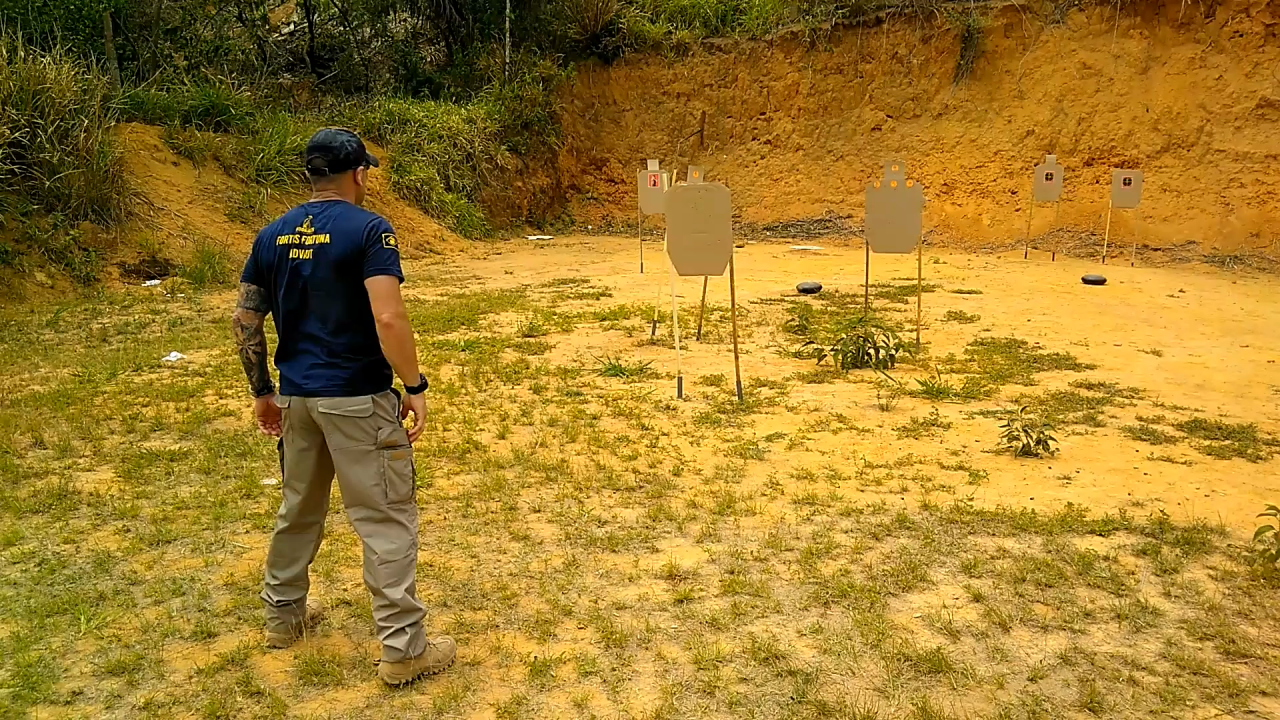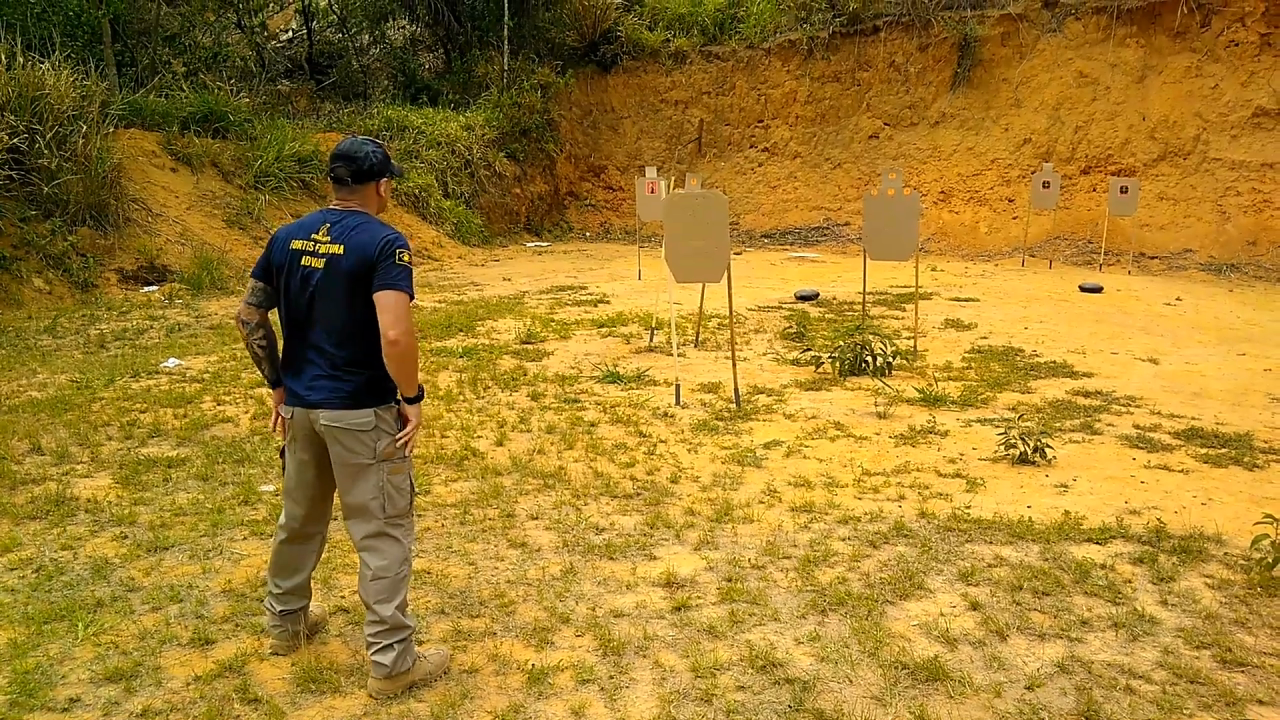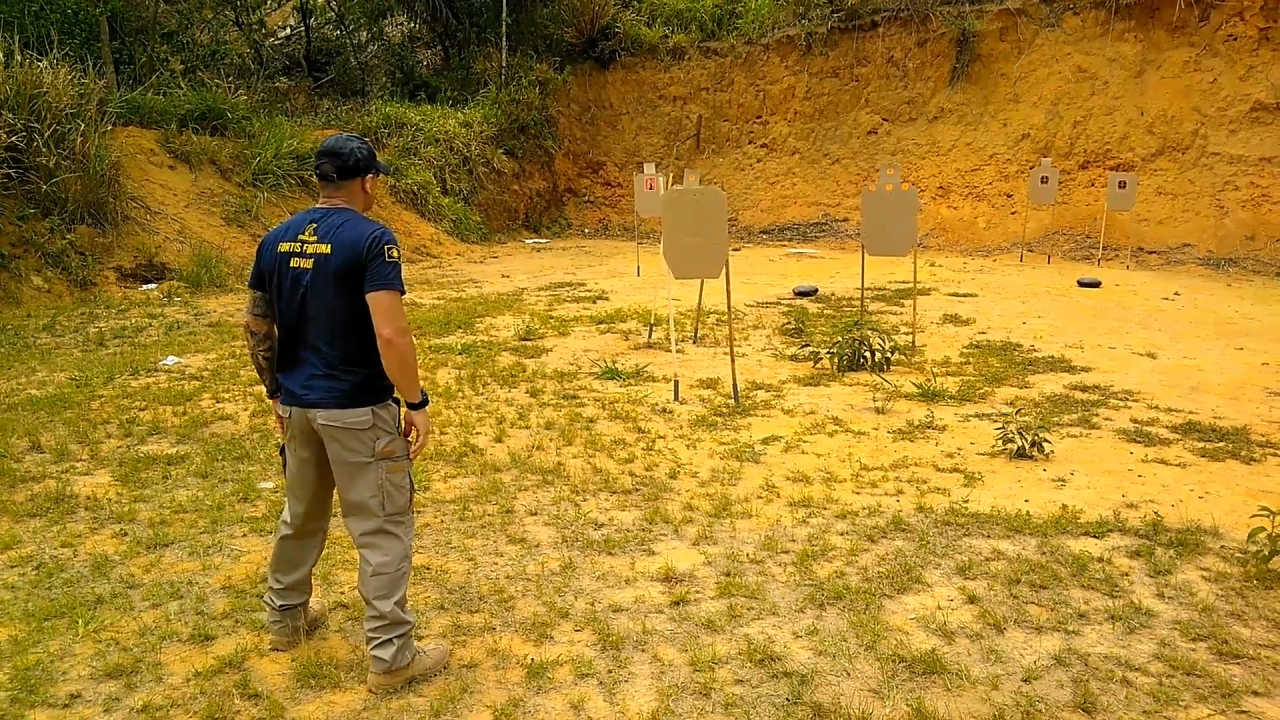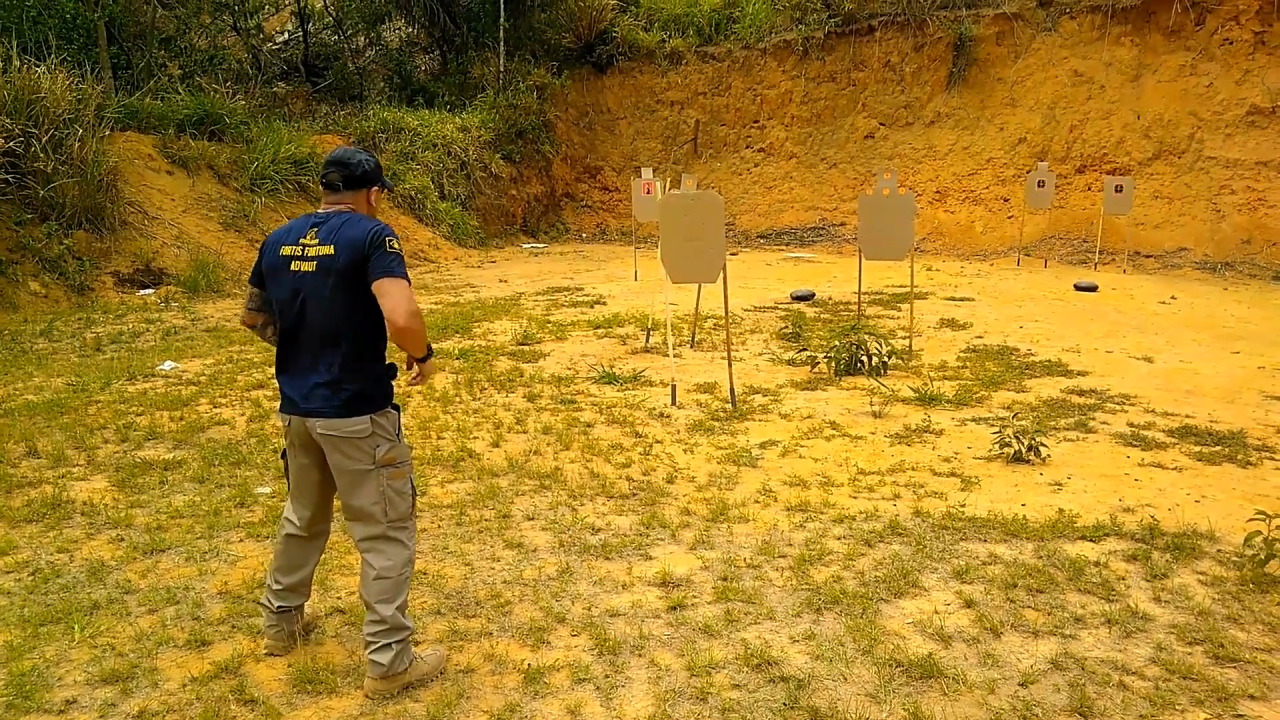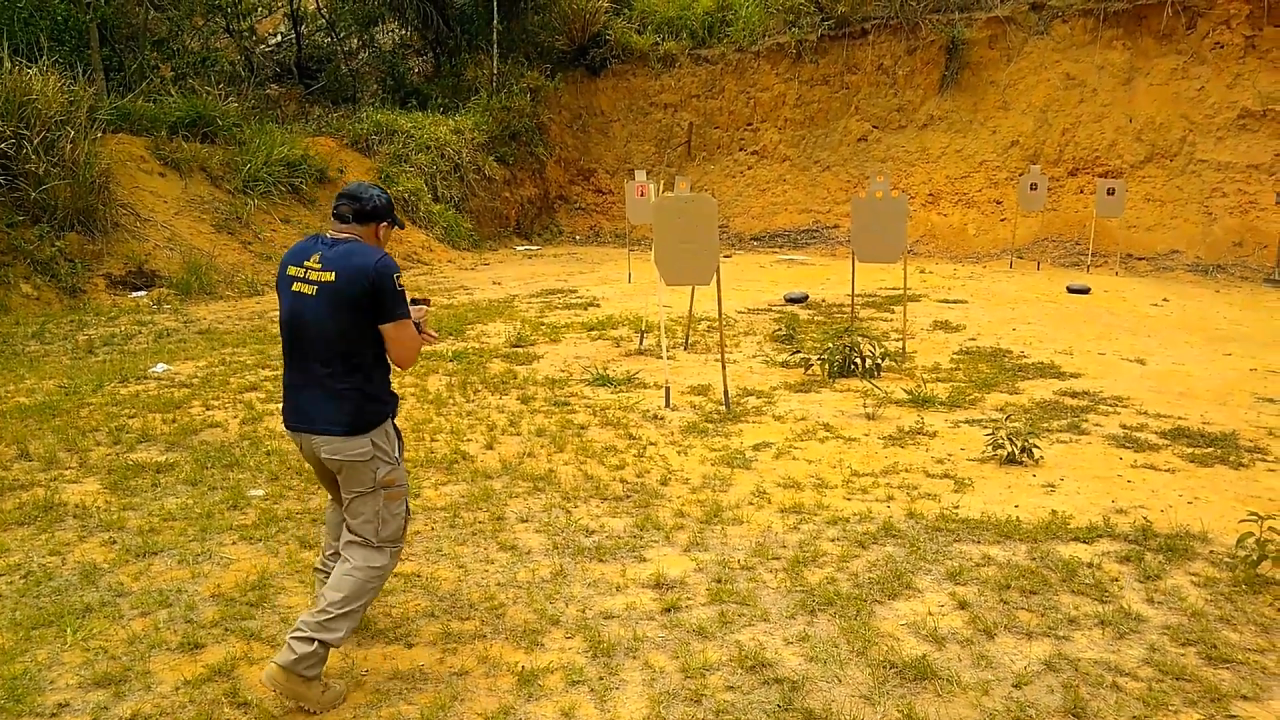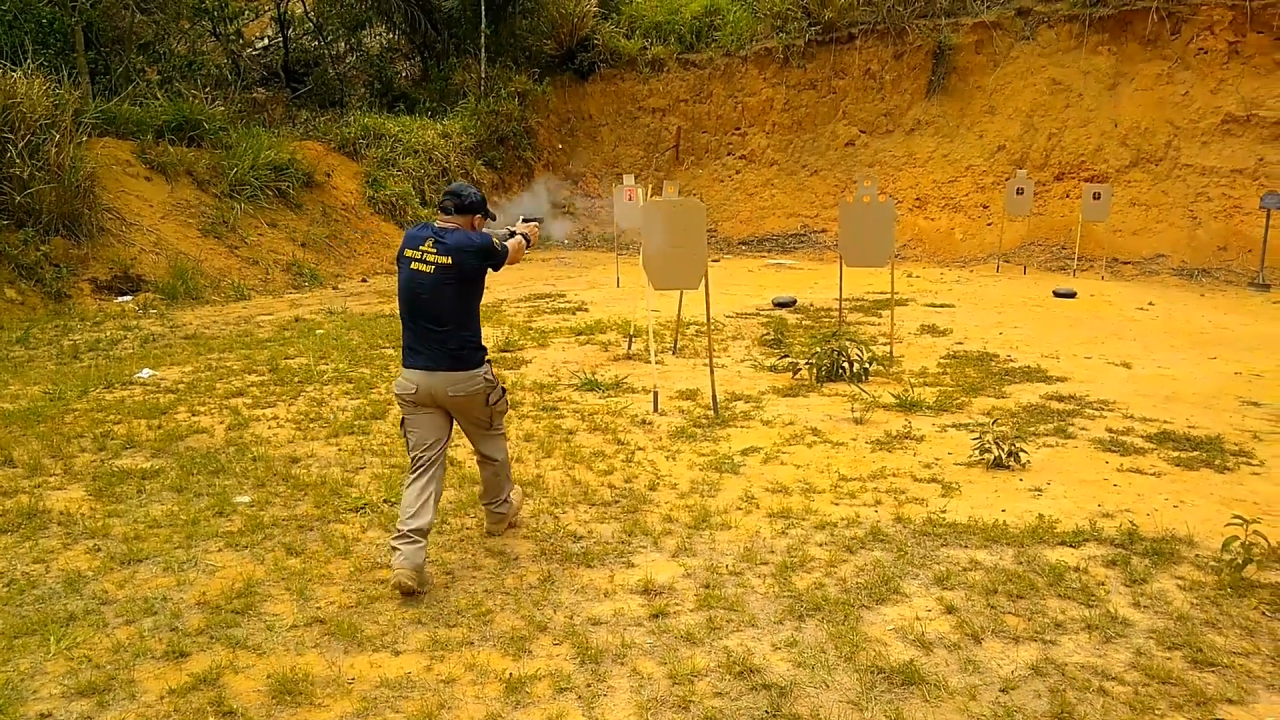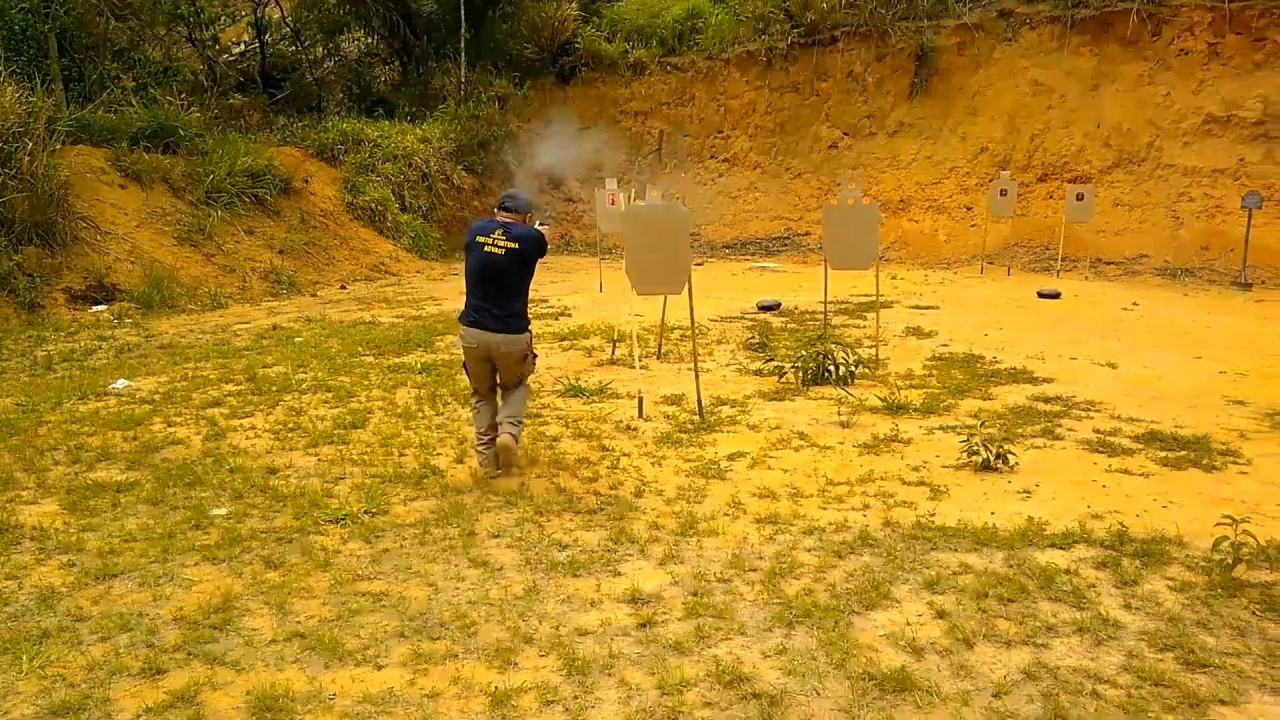
dt=0.7s
person 1, frame 1
left shoulder: (272, 235)
right shoulder: (368, 228)
left elbow: (244, 319)
right elbow: (389, 319)
left wrist: (262, 390)
right wrist: (415, 387)
left hip: (296, 394)
right hip: (357, 397)
left knee: (298, 507)
right knee: (387, 517)
left ankle: (283, 615)
right ankle: (403, 647)
person 1, frame 2
left shoulder: (287, 237)
right shoulder: (383, 242)
left elbow: (249, 316)
right elbow: (395, 336)
left wrist: (278, 383)
right wrist: (412, 398)
left hip: (302, 404)
right hip: (362, 411)
left knee: (299, 517)
right knee: (383, 533)
left ankle: (287, 621)
right ankle: (391, 661)
person 1, frame 3
left shoulder: (276, 240)
right shoulder: (371, 239)
left elbow: (257, 327)
right elbow: (390, 334)
left wrist: (276, 393)
right wrist: (416, 403)
left hip: (299, 404)
right hip: (357, 409)
left knee: (300, 514)
right knee: (383, 529)
left ankle: (286, 618)
right ankle: (391, 656)
person 1, frame 4
left shoulder: (278, 241)
right shoulder: (371, 236)
left elbow: (254, 316)
right elbow: (402, 318)
right wrist: (422, 354)
left hip: (298, 410)
right hip: (358, 415)
left knee: (303, 518)
right knee: (387, 535)
left ankle: (280, 622)
right ankle: (389, 662)
person 1, frame 5
left shoulder: (294, 258)
right shoulder: (373, 265)
right elbow: (403, 355)
right wrist: (407, 319)
left hip: (302, 425)
right hip: (357, 429)
left knee: (345, 506)
right knee: (372, 545)
left ankle: (332, 582)
right ankle: (297, 662)
person 1, frame 6
left shoulder: (412, 238)
right shoulder: (474, 246)
right elbow: (511, 254)
left wrist: (504, 237)
right wrist: (524, 236)
left hip: (414, 377)
right hip: (464, 376)
left knee: (424, 467)
right knee: (491, 446)
left ankle: (407, 559)
right ankle: (499, 513)
person 1, frame 7
left shoulder: (475, 230)
right shoulder: (531, 238)
left hip: (474, 332)
right hip: (513, 335)
left knee: (482, 394)
right knee: (516, 387)
left ankle: (488, 456)
right ankle: (508, 435)
